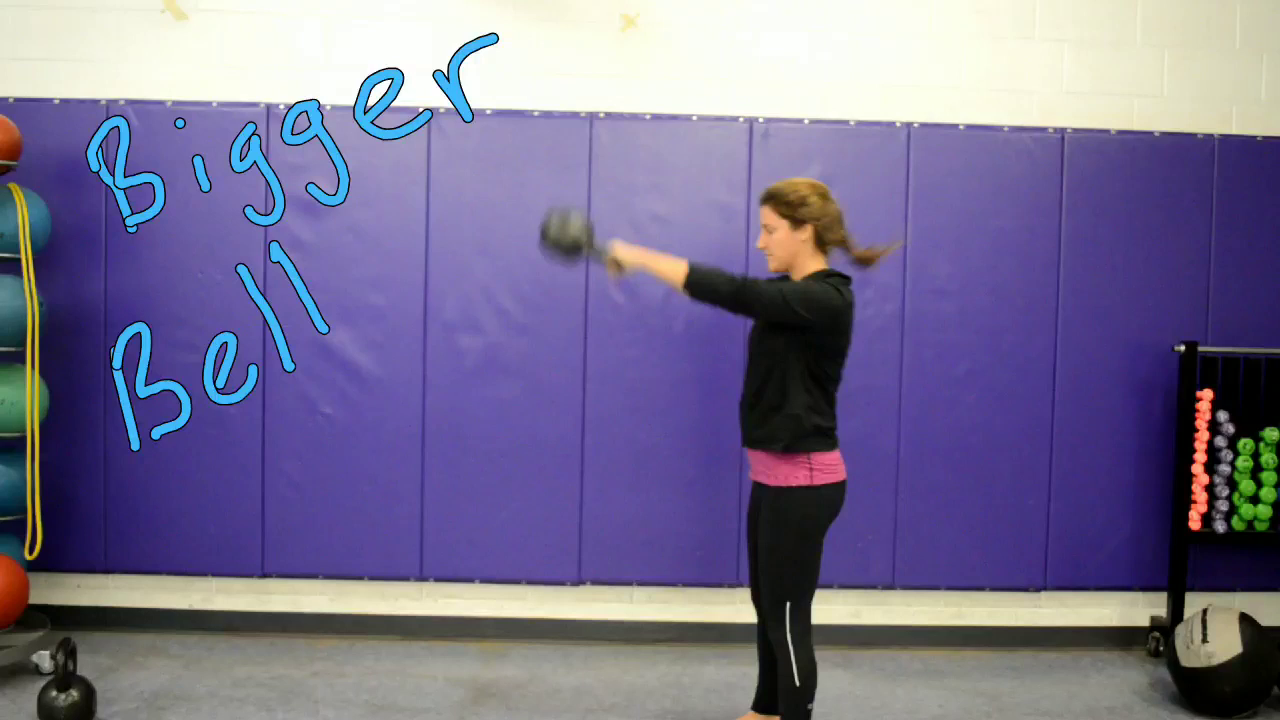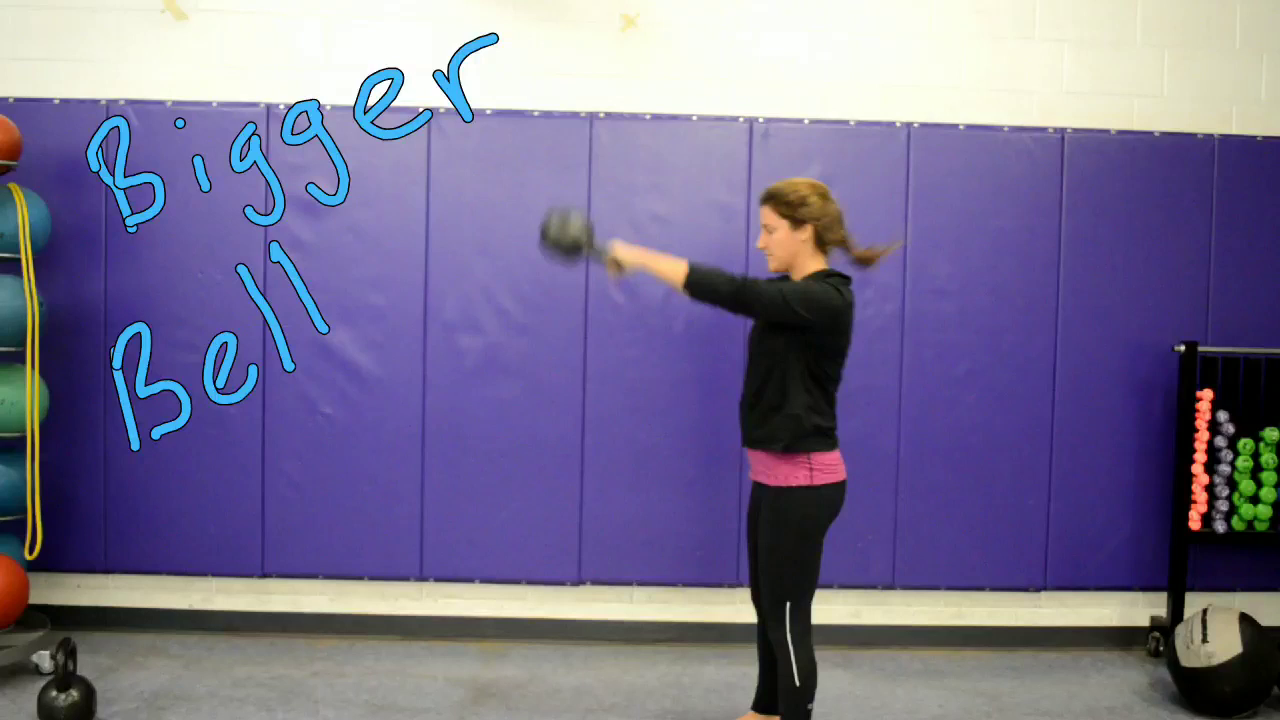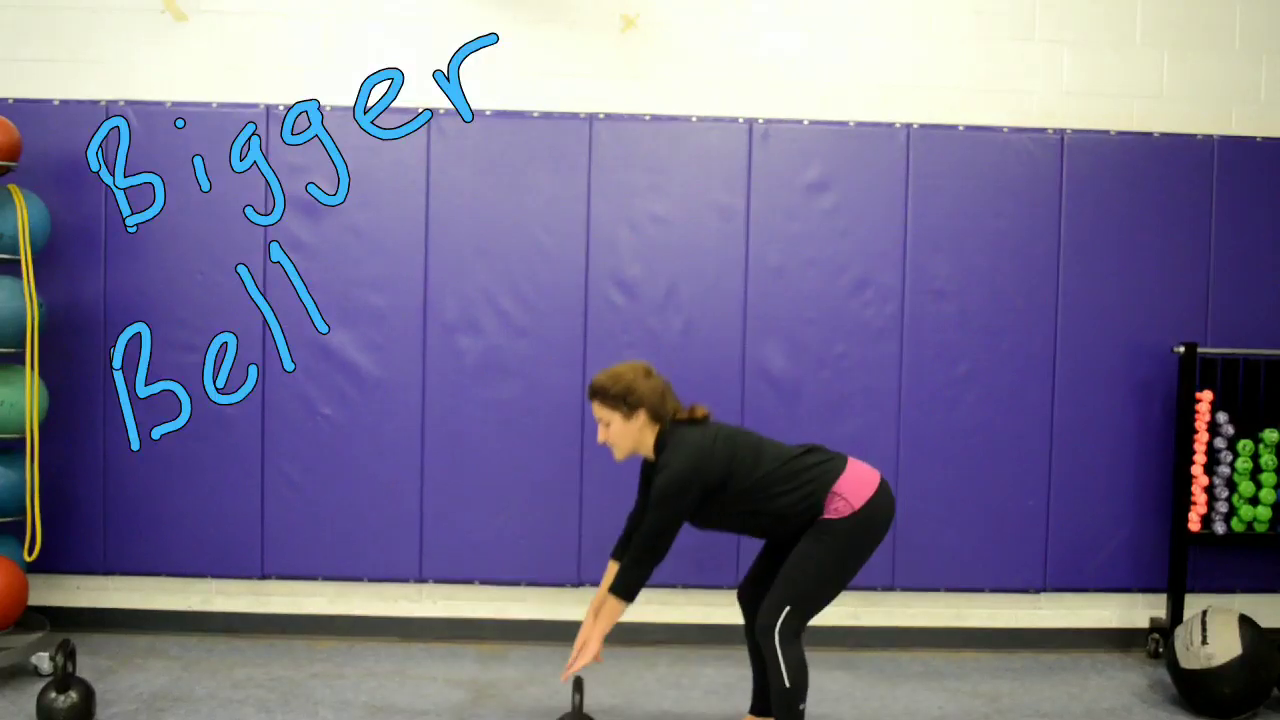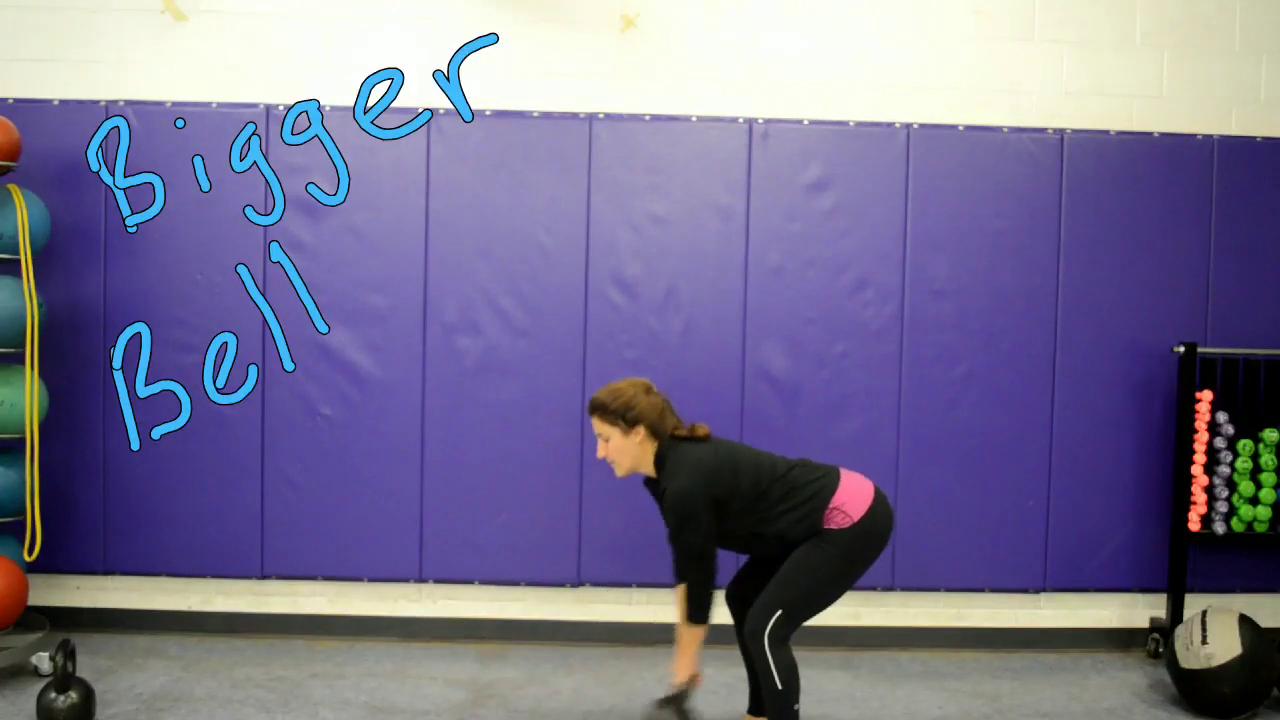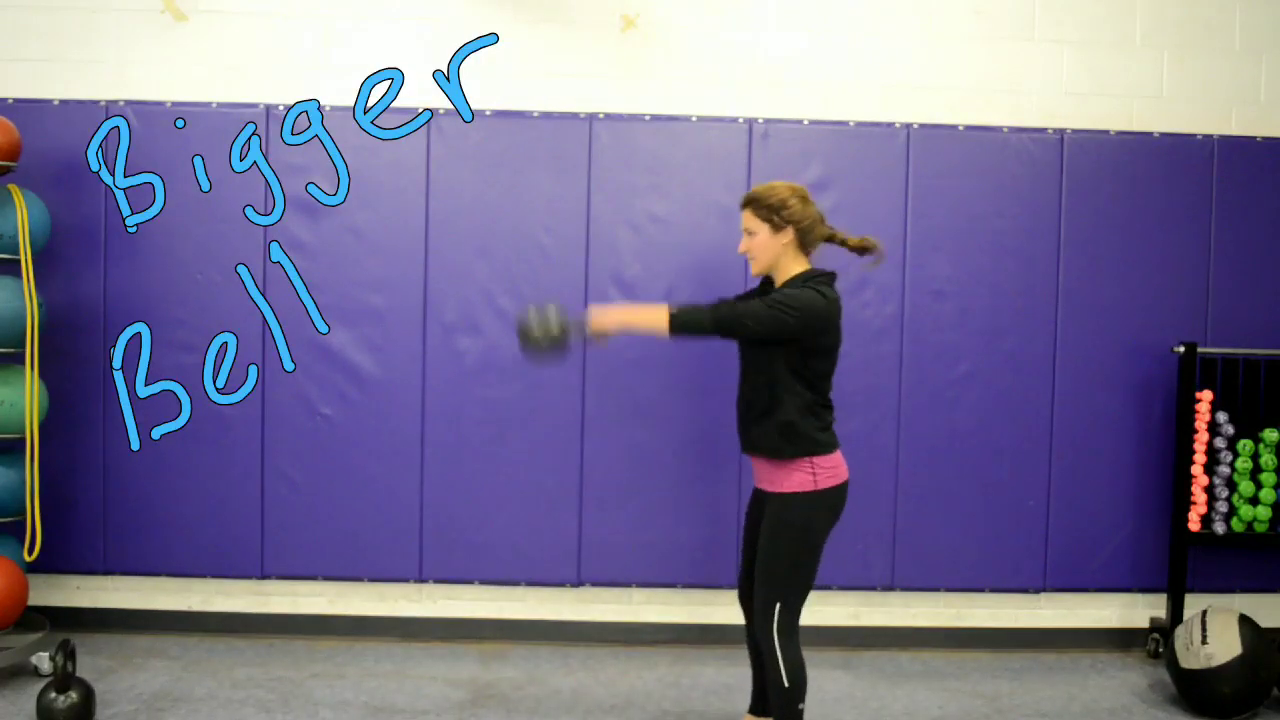
dt=1s
person 1, frame 1
left shoulder: (825, 300)
right shoulder: (788, 292)
left elbow: (733, 293)
right elbow: (738, 293)
left wrist: (641, 257)
right wrist: (642, 260)
left hip: (803, 481)
right hip: (775, 474)
left knee: (786, 617)
right knee: (766, 603)
person 1, frame 2
left shoulder: (825, 300)
right shoulder: (789, 292)
left elbow: (734, 293)
right elbow: (739, 293)
left wrist: (640, 256)
right wrist: (640, 260)
left hip: (803, 481)
right hip: (774, 475)
left knee: (787, 616)
right knee: (767, 603)
person 1, frame 3
left shoulder: (683, 464)
right shoulder: (668, 453)
left elbow: (645, 556)
right elbow: (633, 540)
left wrist: (599, 634)
right wrist: (592, 617)
left hip: (853, 507)
right hip: (825, 505)
left knee: (777, 623)
right knee: (754, 599)
person 1, frame 4
left shoulder: (686, 483)
right shoulder: (673, 466)
left elbow: (700, 575)
right elbow: (689, 566)
left wrist: (687, 658)
right wrist: (685, 648)
left hip: (853, 520)
right hip: (829, 513)
left knee: (766, 627)
right knee: (743, 598)
person 1, frame 5
left shoulder: (809, 304)
right shoulder: (777, 295)
left elbow: (712, 320)
right elbow: (714, 315)
left wrist: (617, 318)
right wrist: (619, 317)
left hip: (807, 484)
right hip: (778, 480)
left knee: (774, 618)
right knee: (753, 599)
